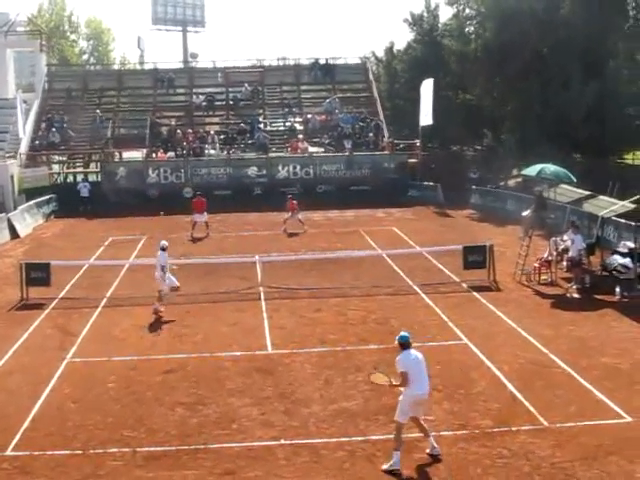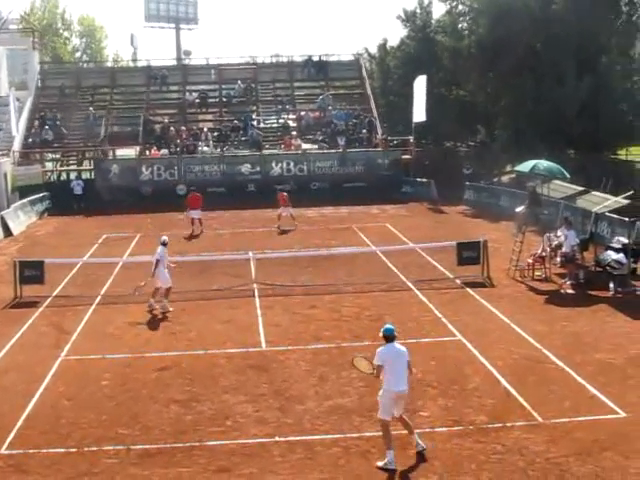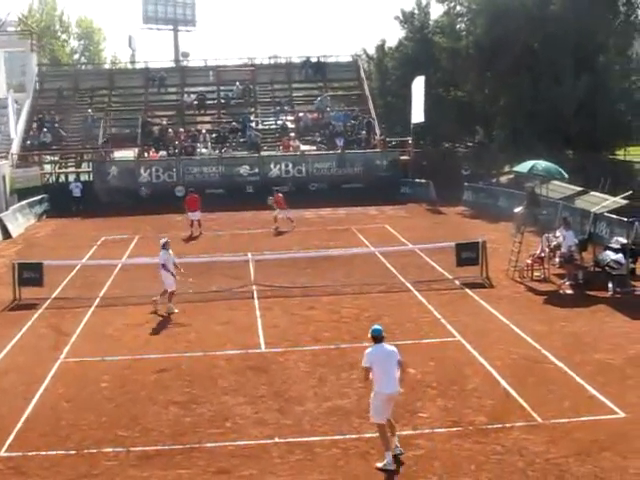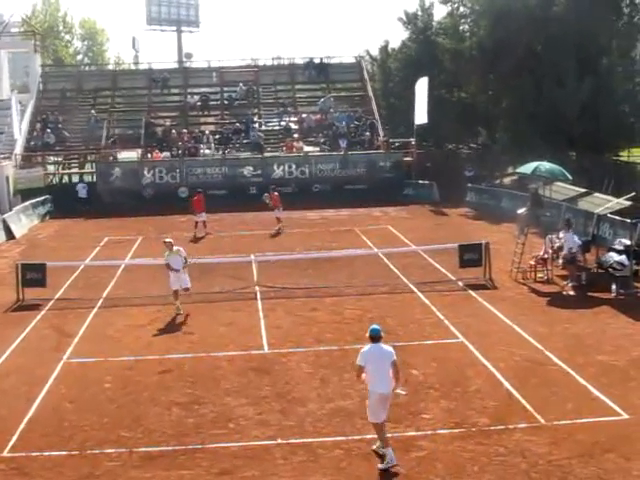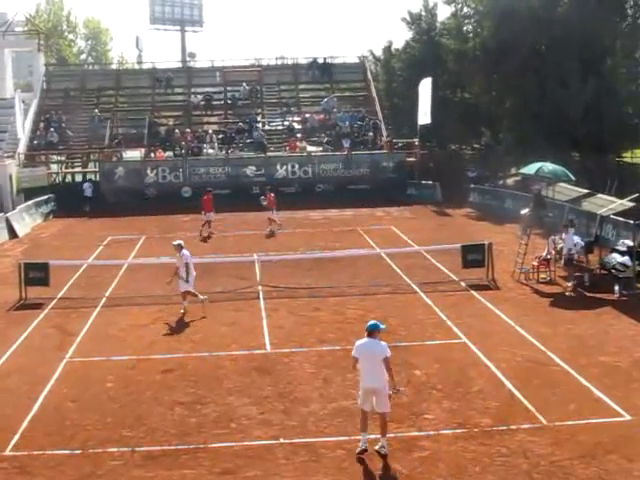
dt=0.3s
person 1, frame 1
left shoulder: (401, 359)
right shoulder: (419, 355)
left elbow: (405, 383)
right elbow: (426, 376)
left wrist: (394, 384)
left hip: (411, 395)
right hip: (424, 393)
left knee: (398, 428)
right knee: (416, 419)
left ankle: (395, 462)
right ankle: (434, 447)
person 1, frame 2
left shoulder: (381, 351)
right shoulder: (403, 349)
left elbow: (377, 374)
right elbow: (410, 371)
left wrist: (373, 373)
left hip: (389, 391)
right hip: (403, 389)
left knee: (384, 424)
right knee: (399, 416)
left ankle: (390, 460)
right ankle: (419, 443)
person 1, frame 3
left shoulder: (369, 353)
right shoulder: (393, 350)
left elbow: (366, 377)
right elbow: (402, 369)
left hip: (380, 392)
right hip: (394, 390)
left knee: (381, 426)
right knee: (387, 418)
left ankle: (389, 462)
right ankle: (396, 447)
person 1, frame 4
left shoulder: (365, 352)
right shoulder: (389, 350)
left elbow: (358, 375)
right elbow: (396, 372)
right wrist: (395, 385)
left hip: (375, 391)
right hip: (387, 390)
left knee: (377, 424)
right knee: (381, 421)
left ankle: (390, 458)
right ankle: (381, 447)
person 1, frame 5
left shoulder: (358, 345)
right shoulder: (382, 346)
left elbow: (355, 366)
right elbow: (388, 368)
right wrist: (394, 385)
left hip: (365, 385)
right hip: (381, 385)
left knee: (364, 412)
right knee: (382, 415)
left ankle: (363, 442)
right ankle: (383, 445)
